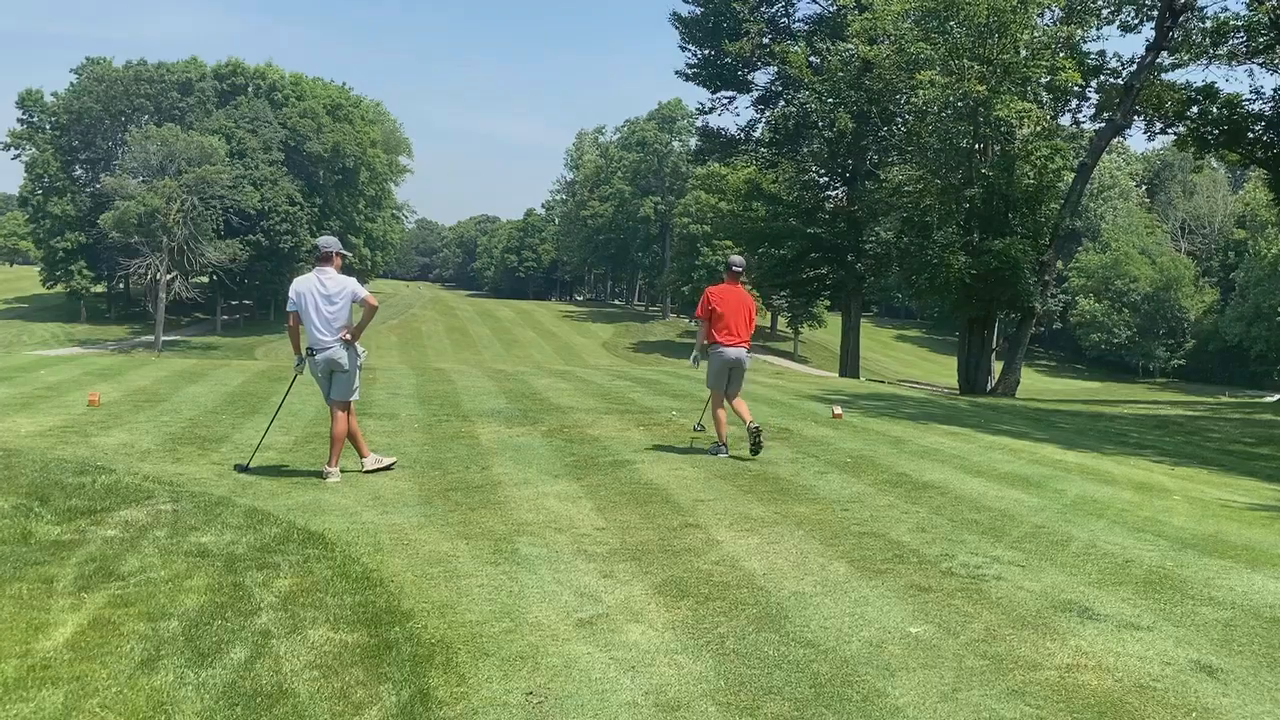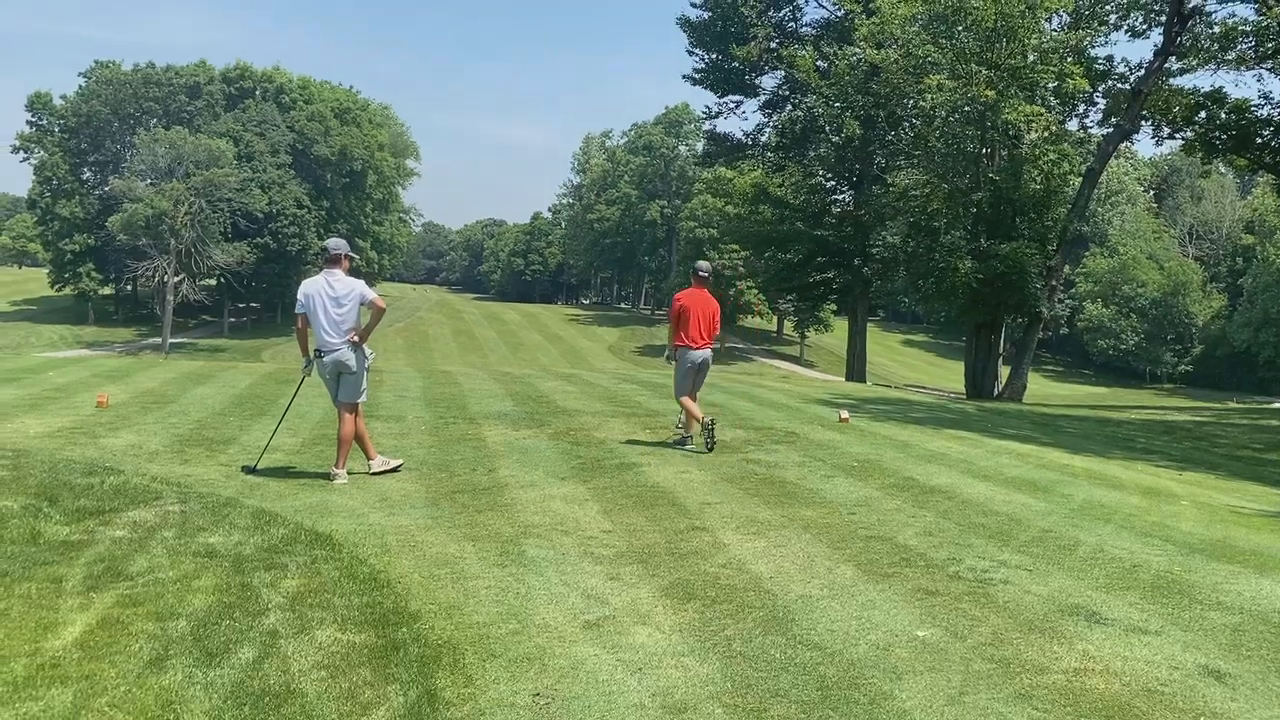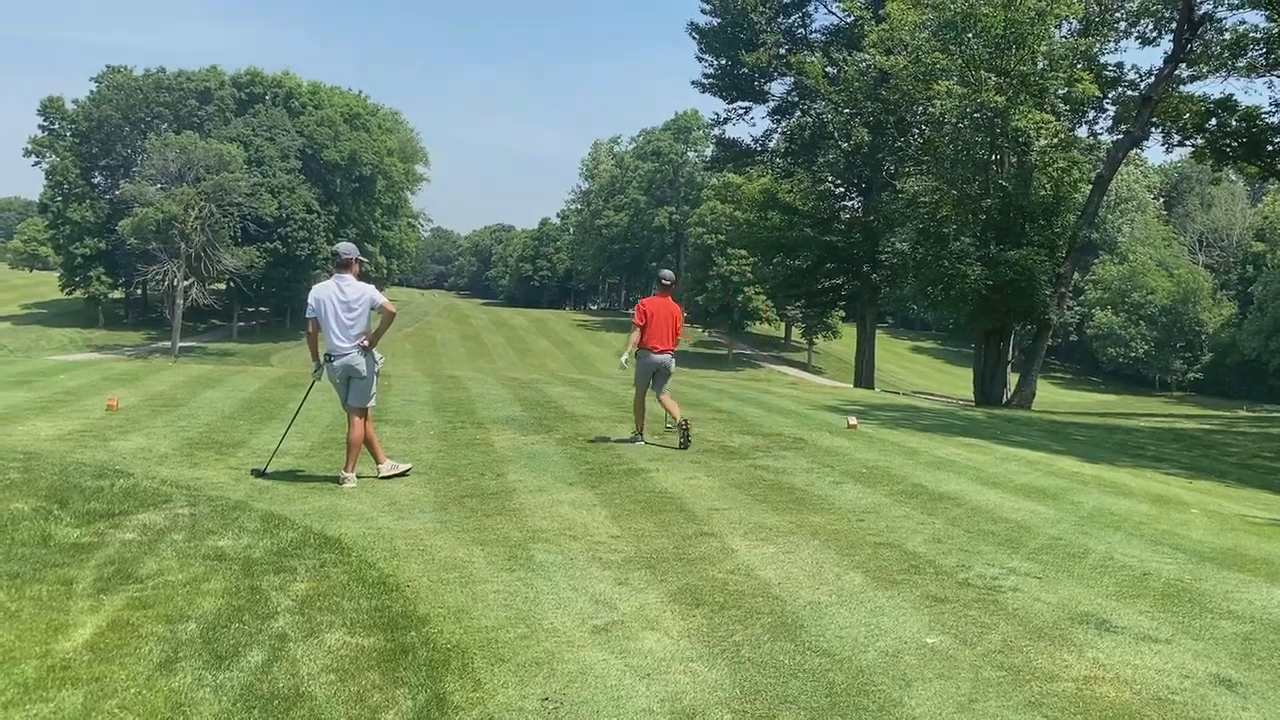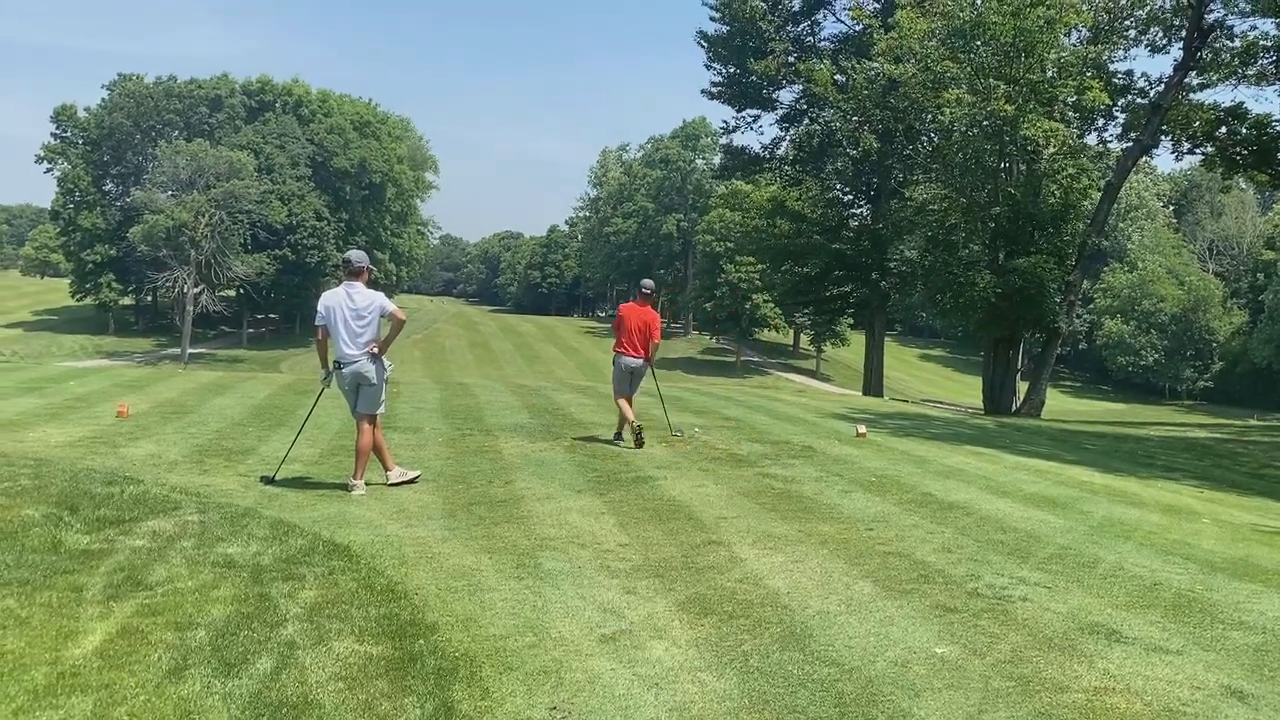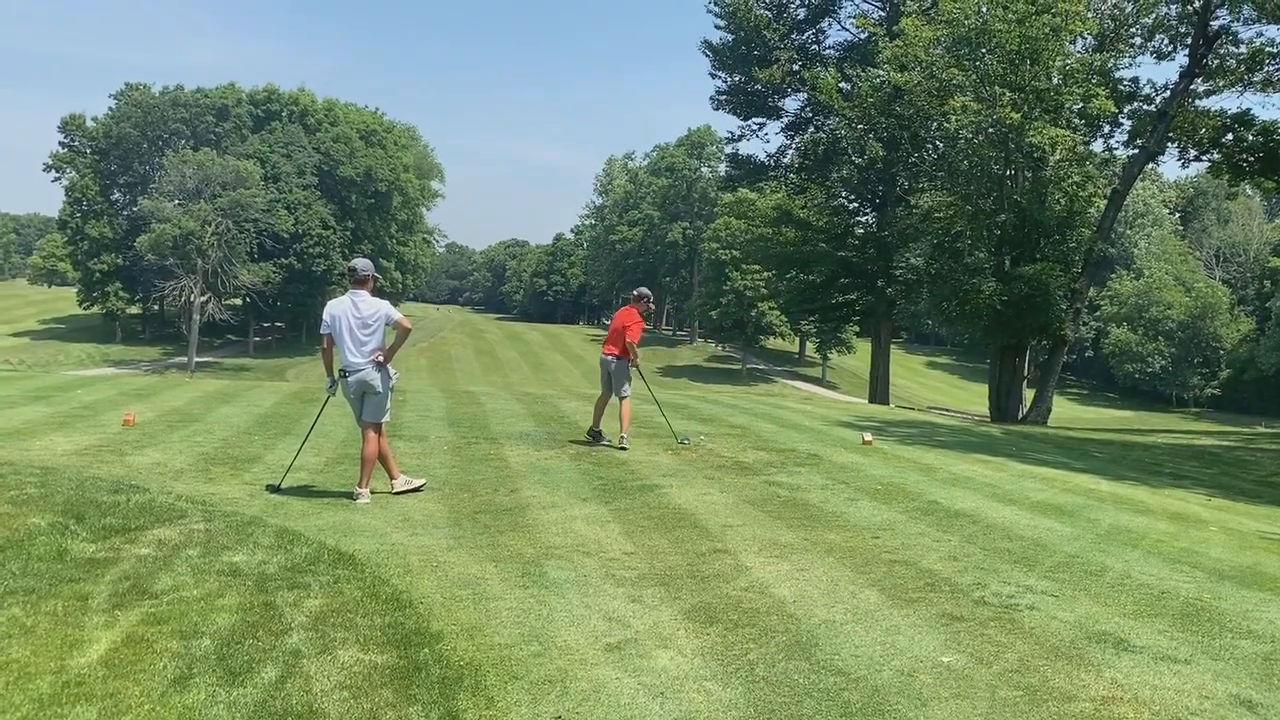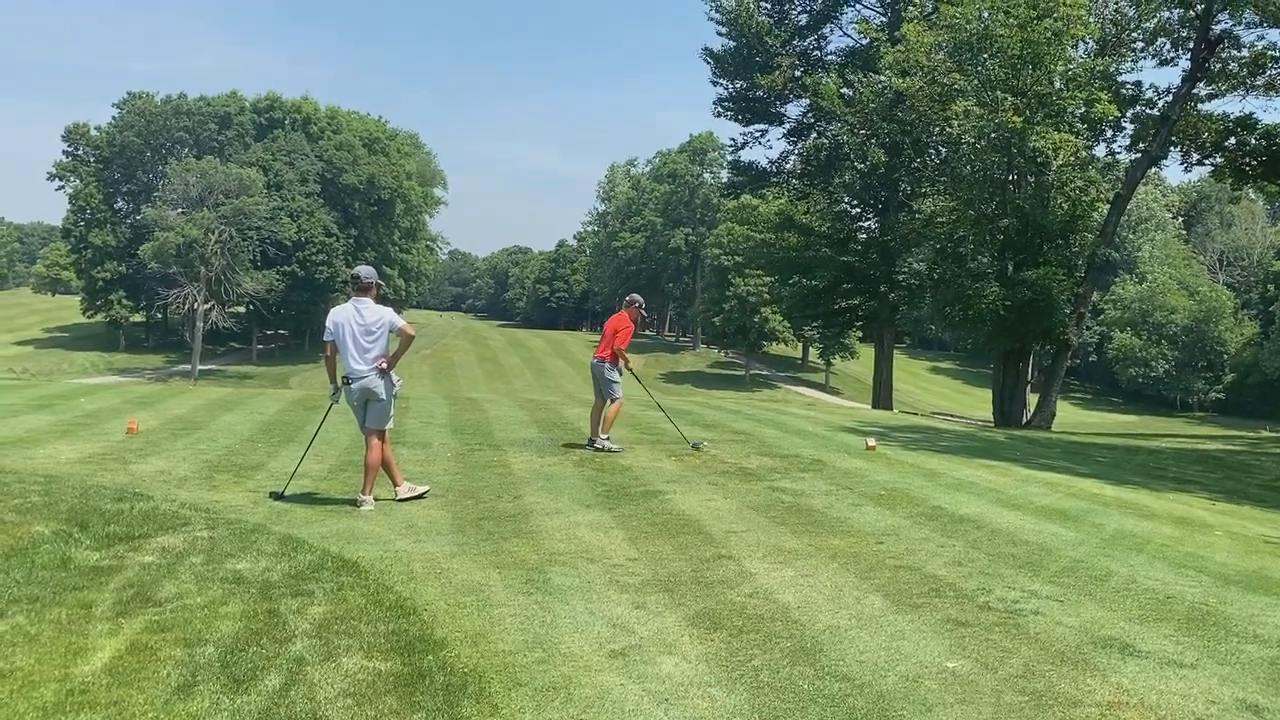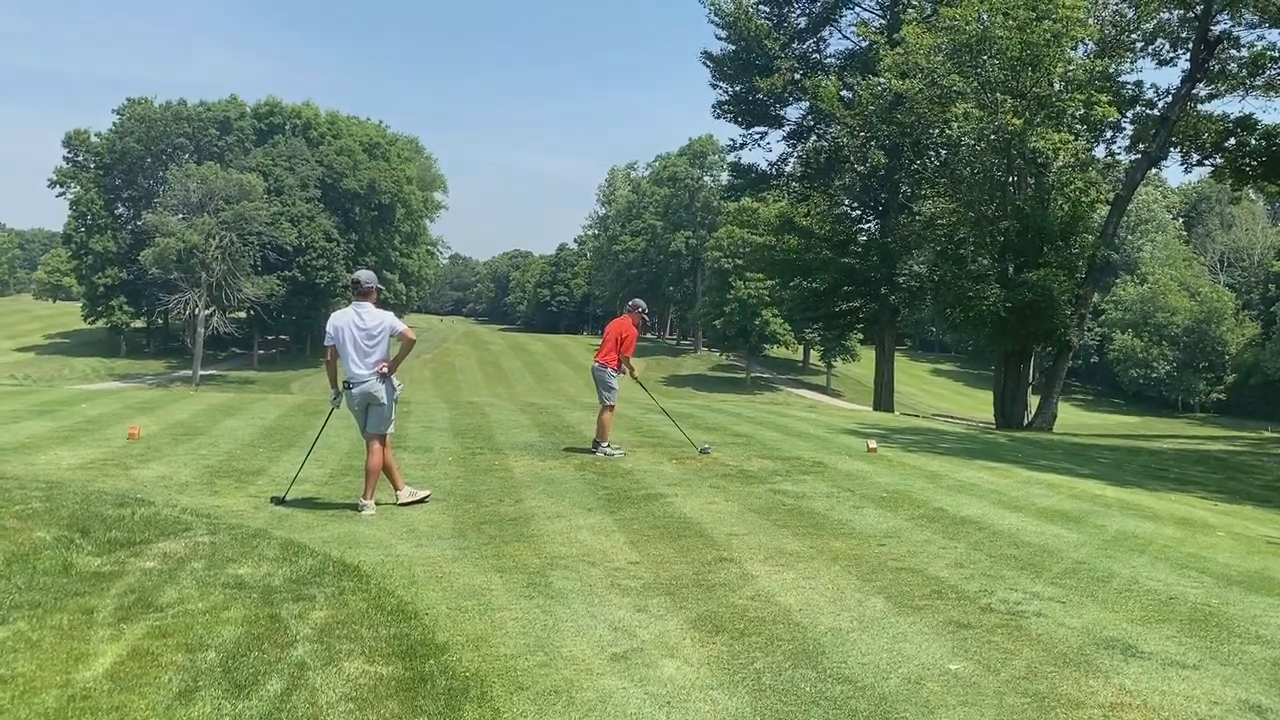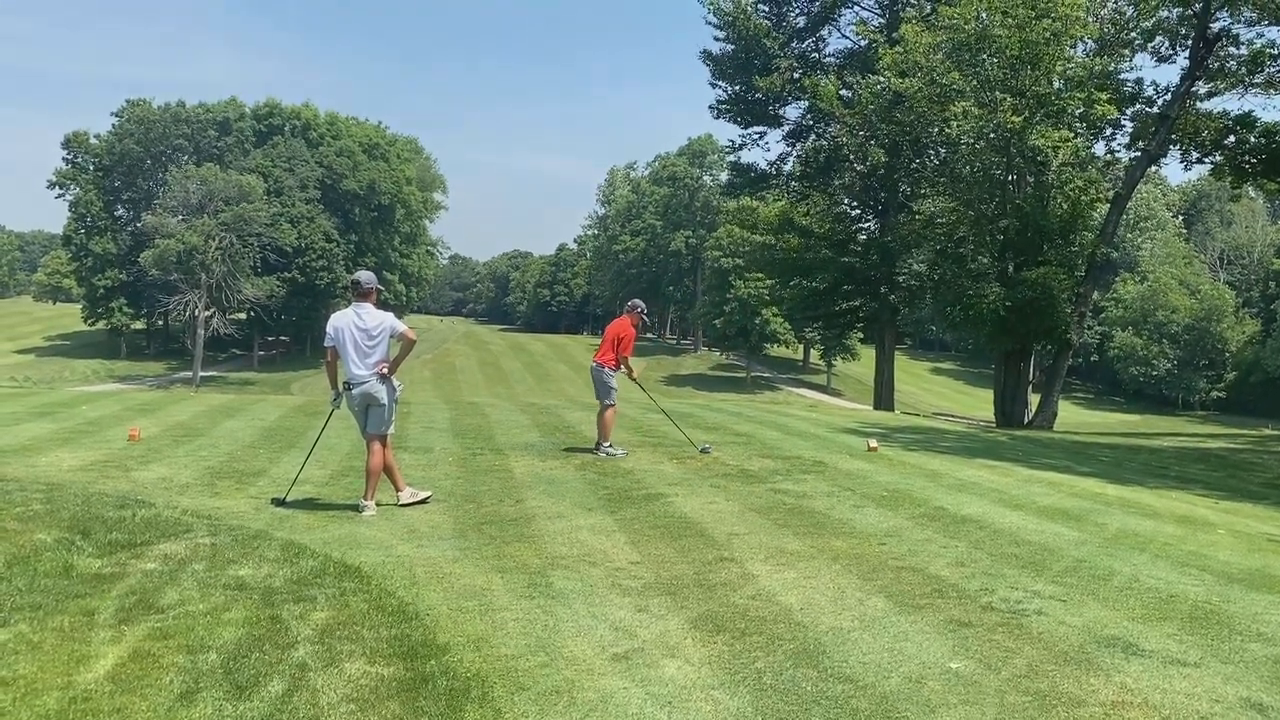
dt=0.5s
person 1, frame 1
left shoulder: (299, 284)
right shoulder: (346, 283)
left elbow: (292, 324)
right elbow: (372, 304)
left wrist: (298, 355)
right wrist: (357, 332)
left hip: (316, 356)
right hip: (343, 351)
left knee: (345, 408)
right knee: (340, 410)
left ankle: (367, 458)
right ankle: (332, 468)
person 1, frame 2
left shoulder: (307, 286)
right shoulder: (354, 285)
left elbow: (300, 326)
right elbow: (380, 306)
left wrist: (306, 357)
right wrist: (365, 334)
left hip: (324, 357)
right hip: (351, 353)
left knee: (353, 410)
right knee: (348, 412)
left ankle: (374, 460)
right ankle: (339, 469)
person 1, frame 3
left shoulder: (318, 291)
right shoulder: (364, 290)
left elbow: (311, 330)
right elbow: (390, 311)
left wrist: (316, 361)
right wrist: (375, 338)
left hip: (334, 361)
right hip: (361, 357)
left knee: (362, 414)
right knee: (358, 416)
left ankle: (383, 463)
right ankle: (348, 473)
person 1, frame 4
left shoulder: (327, 298)
right shoulder: (374, 297)
left elbow: (320, 338)
right elbow: (400, 317)
left wrist: (325, 369)
right wrist: (384, 346)
left hip: (343, 368)
right hip: (370, 364)
left knee: (371, 421)
right knee: (367, 423)
left ankle: (391, 470)
right ankle: (357, 480)
person 1, frame 5
left shoulder: (332, 307)
right shoulder: (379, 306)
left elbow: (326, 346)
right elbow: (406, 326)
left wrist: (330, 377)
right wrist: (390, 354)
left hip: (349, 377)
right hip: (375, 372)
left knee: (377, 430)
right knee: (372, 431)
left ankle: (397, 479)
right ankle: (362, 489)
person 1, frame 6
left shoulder: (336, 314)
right shoulder: (383, 313)
left elbow: (329, 354)
right elbow: (410, 333)
left wrist: (333, 385)
right wrist: (393, 361)
left hip: (352, 384)
right hip: (379, 380)
left knee: (380, 437)
right knee: (375, 439)
left ankle: (400, 486)
right ankle: (366, 496)
person 1, frame 7
left shoulder: (336, 319)
right shoulder: (383, 317)
left elbow: (330, 358)
right elbow: (411, 337)
left wrist: (334, 389)
right wrist: (394, 365)
left hip: (353, 388)
right hip: (379, 384)
left knee: (380, 441)
right knee: (376, 443)
left ankle: (402, 490)
right ankle: (367, 500)
person 1, frame 8
left shoulder: (336, 319)
right shoulder: (384, 318)
left elbow: (330, 359)
right elbow: (411, 338)
left wrist: (334, 390)
right wrist: (394, 366)
left hip: (353, 389)
right hip: (380, 385)
left knee: (381, 442)
right knee: (377, 444)
left ankle: (403, 491)
right ankle: (367, 501)
person 2, frame 1
left shoulder: (712, 293)
right shoulder: (748, 298)
left elbow: (704, 324)
right elbow: (751, 329)
left wrist: (698, 350)
left hip: (720, 350)
right hip: (741, 352)
left knee: (717, 398)
right knee: (734, 396)
left ankle: (722, 445)
right ankle: (751, 425)
person 2, frame 2
left shoulder: (681, 298)
right shoulder: (713, 303)
left elbow: (673, 328)
right elbow: (715, 333)
left wrist: (669, 349)
left hip: (687, 352)
right hip: (706, 353)
left knee: (682, 396)
right knee: (692, 394)
left ankle: (704, 421)
right ankle: (686, 435)
person 2, frame 3
left shoulder: (645, 304)
right shoulder: (677, 309)
left elbow: (636, 331)
right elbow: (677, 337)
left wrist: (627, 353)
left hip: (647, 354)
right hip: (667, 356)
left knee: (640, 394)
right knee: (663, 395)
left ankle: (639, 434)
right ankle: (680, 421)
person 2, frame 4
left shoulder: (623, 309)
right shoulder: (654, 317)
right elbow: (655, 342)
right wrist: (651, 358)
left hip: (622, 358)
right hip: (641, 361)
left knee: (620, 397)
right knee: (628, 396)
left ankle: (634, 424)
right ankle: (619, 433)
person 2, frame 5
left shoulder: (620, 312)
right shoulder: (637, 319)
right elbow: (629, 341)
right wrist: (636, 357)
left hip: (605, 356)
right hip: (619, 360)
left knee: (605, 394)
right knee: (624, 399)
left ankle: (594, 430)
right ankle: (623, 437)
person 2, frame 6
left shoulder: (614, 318)
right shoulder: (627, 324)
right elbow: (618, 348)
left wrist: (616, 363)
right wrist: (627, 362)
left hip: (597, 361)
right hip: (606, 364)
left knee: (600, 402)
right knee: (616, 401)
left ankle: (594, 439)
right ankle: (603, 438)
person 2, frame 7
left shoulder: (615, 322)
right shoulder: (631, 330)
right elbow: (624, 356)
left wrist: (619, 367)
right wrist: (632, 371)
left hip: (598, 365)
right hip: (607, 369)
left knee: (605, 406)
right knee: (609, 407)
left ankle: (598, 441)
right ankle: (604, 447)
person 2, frame 8
left shoulder: (616, 322)
right shoulder: (629, 330)
right elbow: (622, 356)
left wrist: (621, 367)
right wrist: (631, 372)
left hip: (597, 365)
right hip: (606, 369)
left knee: (604, 406)
right knee: (610, 407)
left ankle: (601, 443)
right ankle: (605, 447)
